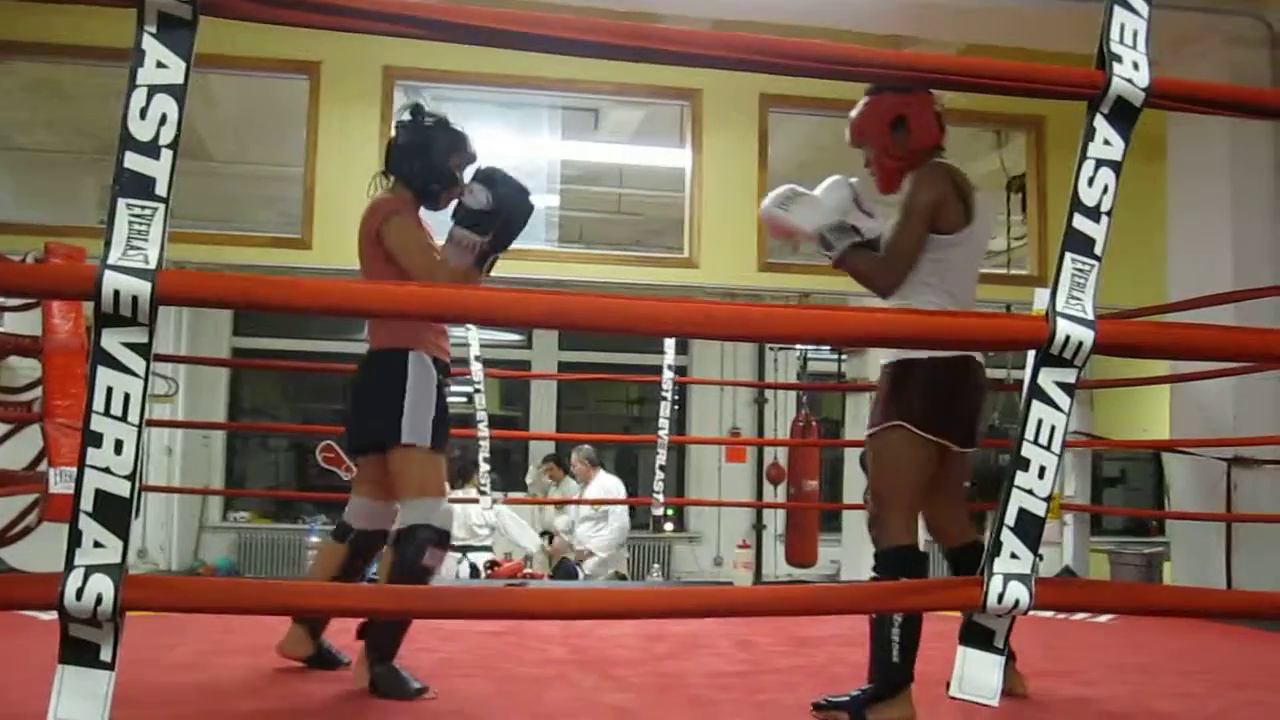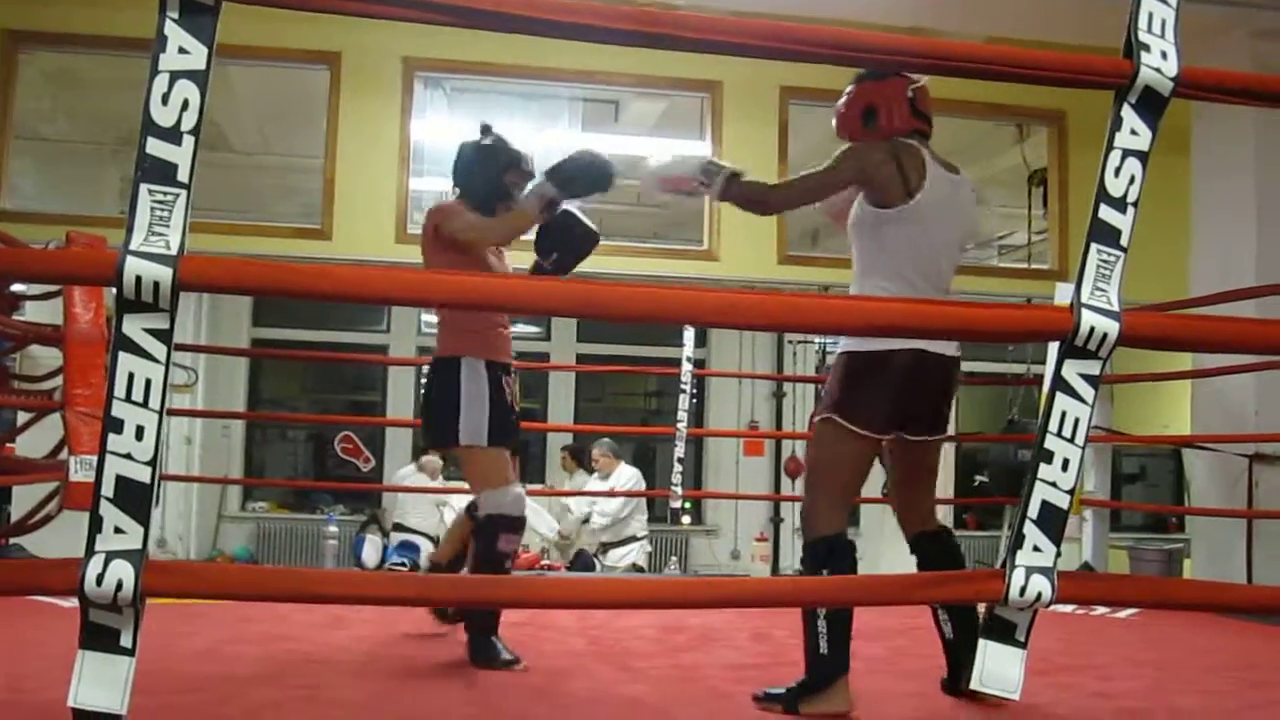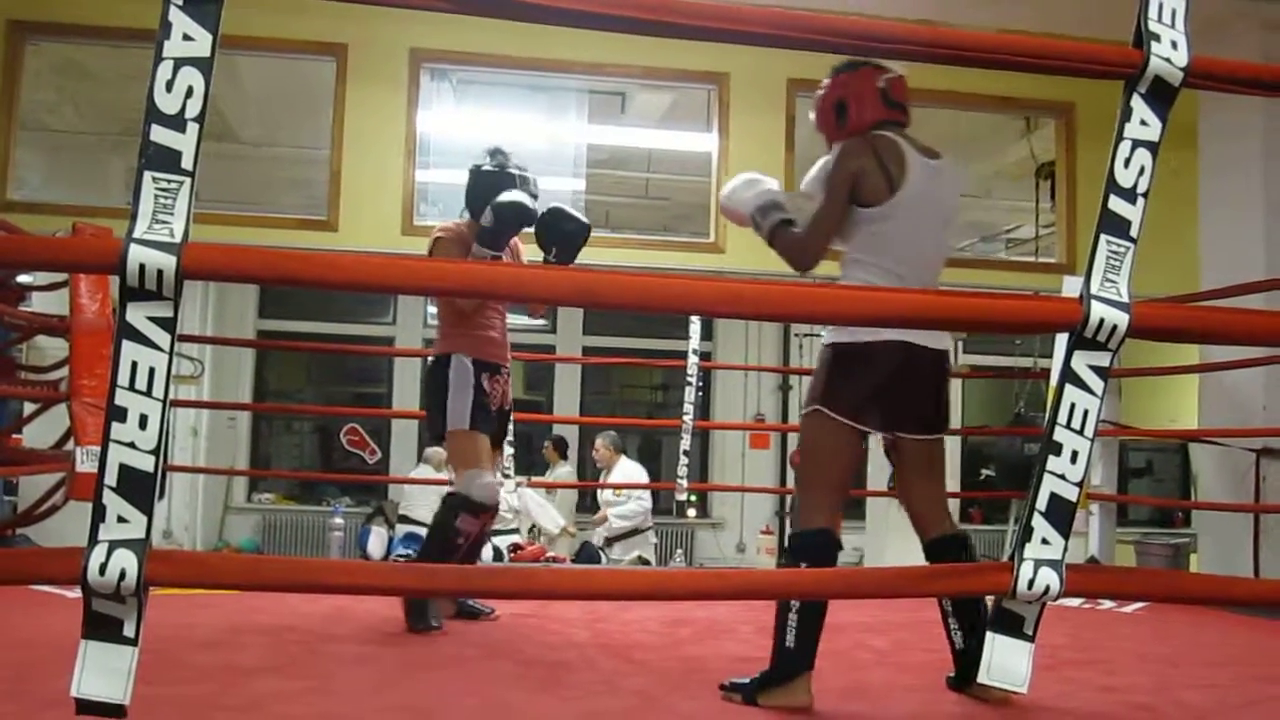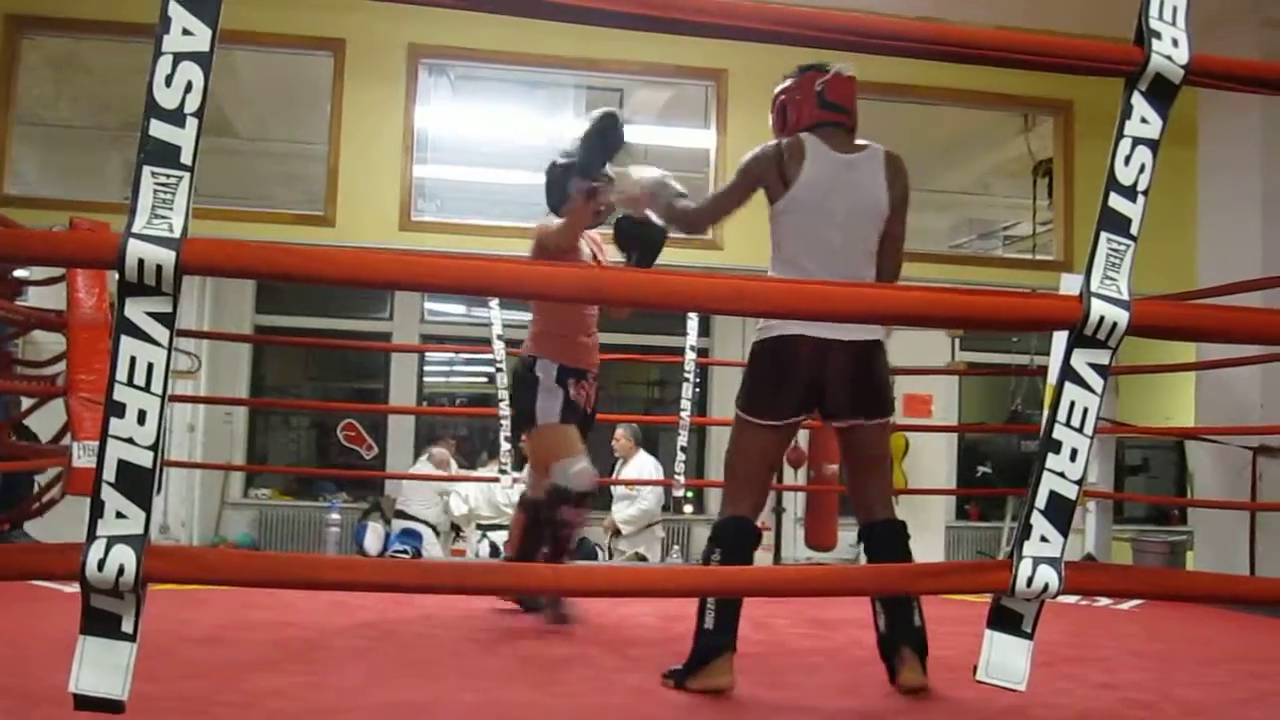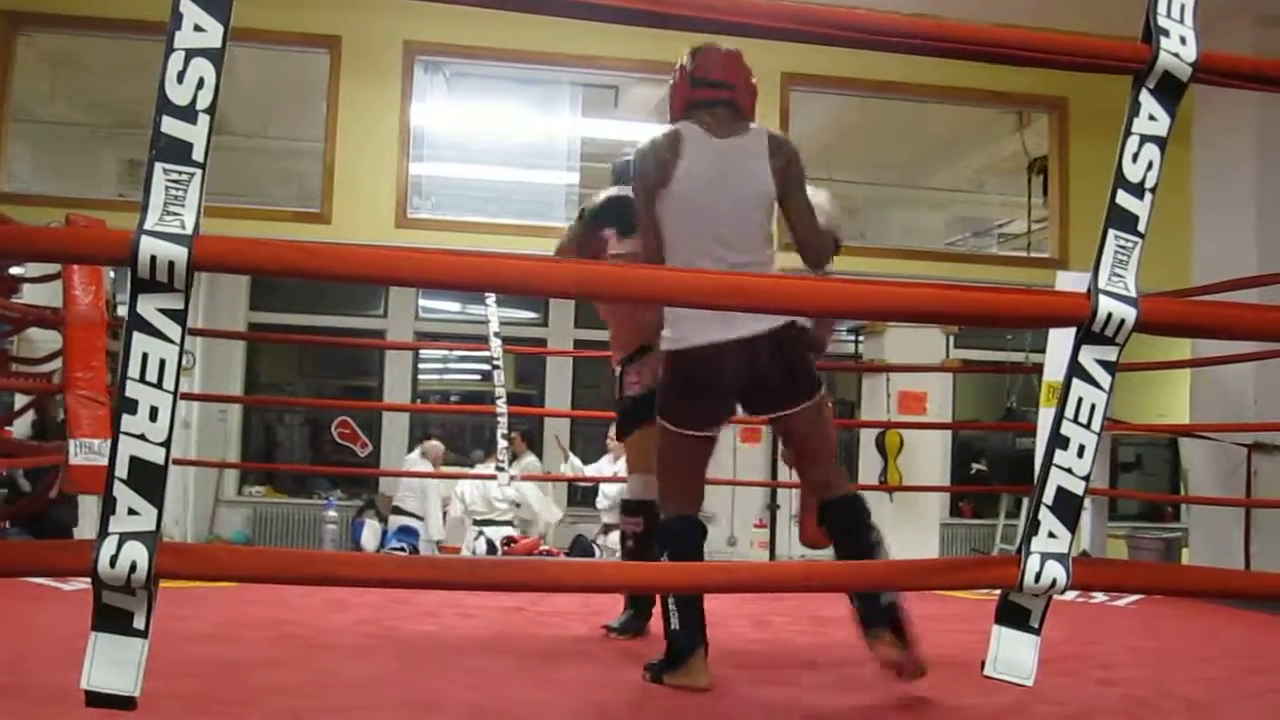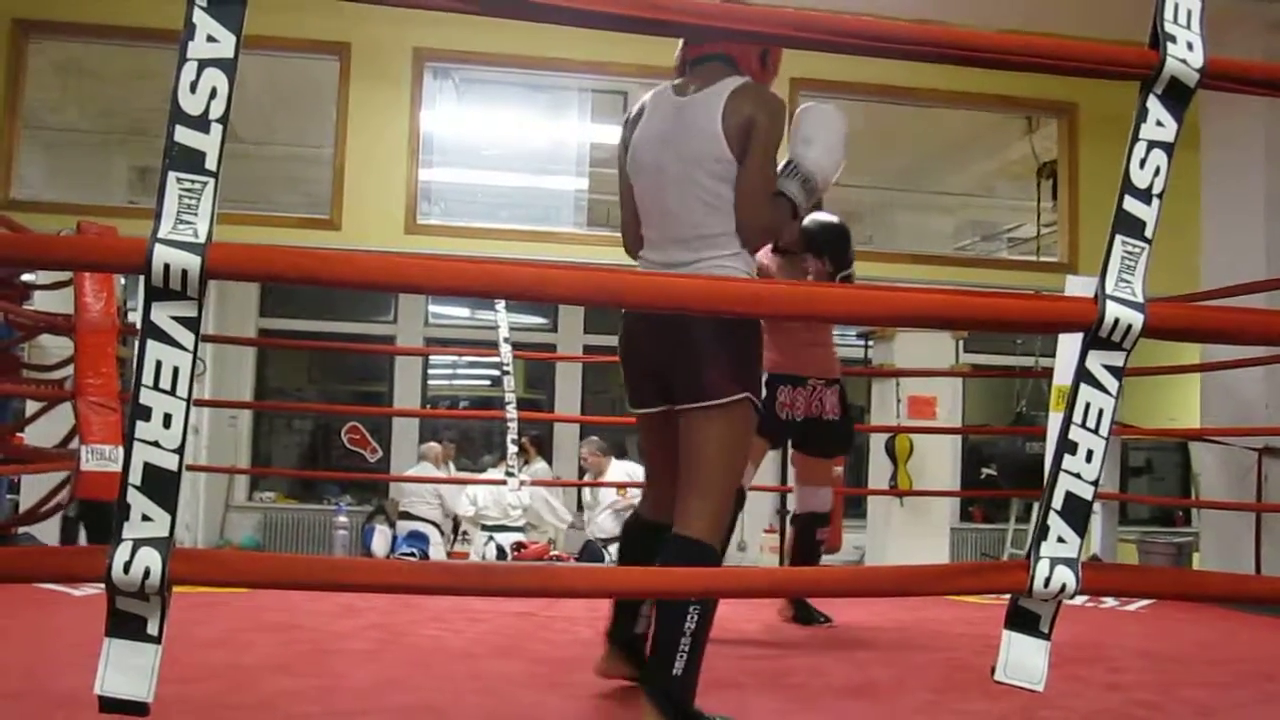
dt=0.7s
person 1, frame 1
left shoulder: (929, 180)
right shoulder: (959, 191)
left elbow: (887, 279)
left wrist: (823, 228)
right wrist: (861, 225)
left hip: (925, 366)
right hip: (957, 368)
left knee: (893, 526)
right knee: (953, 524)
person 1, frame 2
left shoulder: (883, 157)
right shoulder: (962, 187)
left elbow: (772, 199)
left wrist: (703, 174)
left hip: (878, 354)
right hip: (935, 358)
left knee: (824, 514)
right knee: (918, 514)
right ankle: (968, 663)
person 1, frame 3
left shoulder: (857, 154)
right shoulder: (945, 170)
left elbow: (804, 255)
left wrist: (764, 210)
left hip: (863, 346)
right hip: (926, 351)
left knee: (815, 507)
right knee: (933, 515)
left ankle: (790, 673)
right ankle: (976, 663)
person 1, frame 4
left shoulder: (779, 157)
right shoulder: (890, 167)
left elbow: (696, 218)
right elbow: (888, 274)
left wrist: (653, 193)
left hip: (787, 345)
right hip: (860, 350)
left knee: (740, 502)
right knee: (876, 504)
left ankle: (714, 654)
right ankle: (907, 653)
person 1, frame 5
left shoulder: (659, 154)
right shoulder: (775, 147)
left elbow: (650, 264)
right elbow: (814, 249)
right wrist: (825, 246)
left hip: (692, 350)
right hip: (772, 338)
left knee: (675, 505)
right knee: (829, 483)
left ankle: (686, 656)
right ankle: (886, 628)
person 1, frame 6
left shoulder: (643, 111)
right shoulder: (755, 103)
left elbow: (633, 239)
right elbow: (756, 229)
right wrist: (803, 179)
left hip: (646, 318)
right hip: (716, 318)
left knee: (661, 498)
right knee: (704, 516)
left ankle: (624, 644)
person 2, frame 1
left shoulder: (402, 218)
right shoulder: (393, 210)
right elbow: (435, 291)
left wrist: (492, 240)
right wrist: (470, 225)
left hip: (395, 372)
right hip: (405, 369)
left knee: (367, 518)
right knee: (426, 521)
left ankle: (305, 632)
right ankle: (376, 657)
person 2, frame 2
left shoulder: (486, 242)
right shoulder: (446, 217)
left elbow: (507, 306)
right elbow: (500, 232)
left wrist: (554, 262)
right wrist: (555, 186)
left hip: (489, 374)
right hip: (467, 373)
left knee: (492, 501)
right knee: (505, 506)
right ankle: (483, 635)
person 2, frame 3
left shoulder: (509, 243)
right shoulder: (450, 239)
left elbow: (532, 304)
right elbow: (464, 302)
left wrist: (558, 255)
right wrist: (487, 242)
left hip: (496, 374)
right hip: (462, 369)
left knee: (481, 496)
right knee: (474, 488)
right ankle: (419, 598)
person 2, frame 4
left shoulder: (594, 244)
right shoulder: (553, 234)
right elbow: (565, 230)
left wrist: (638, 262)
right wrist: (587, 173)
left hip: (579, 374)
right hip: (547, 371)
left knee: (547, 485)
right knee: (575, 476)
person 2, frame 5
right shoulder: (600, 241)
right elbow: (564, 266)
right wrist: (586, 222)
right hip: (637, 363)
right knee: (643, 480)
right ankle: (639, 603)
person 2, frame 6
left shoulder: (822, 259)
right shoulder: (763, 260)
left wrist: (841, 268)
left hip: (822, 388)
right hip: (774, 381)
left knee: (817, 493)
left ankle: (796, 595)
